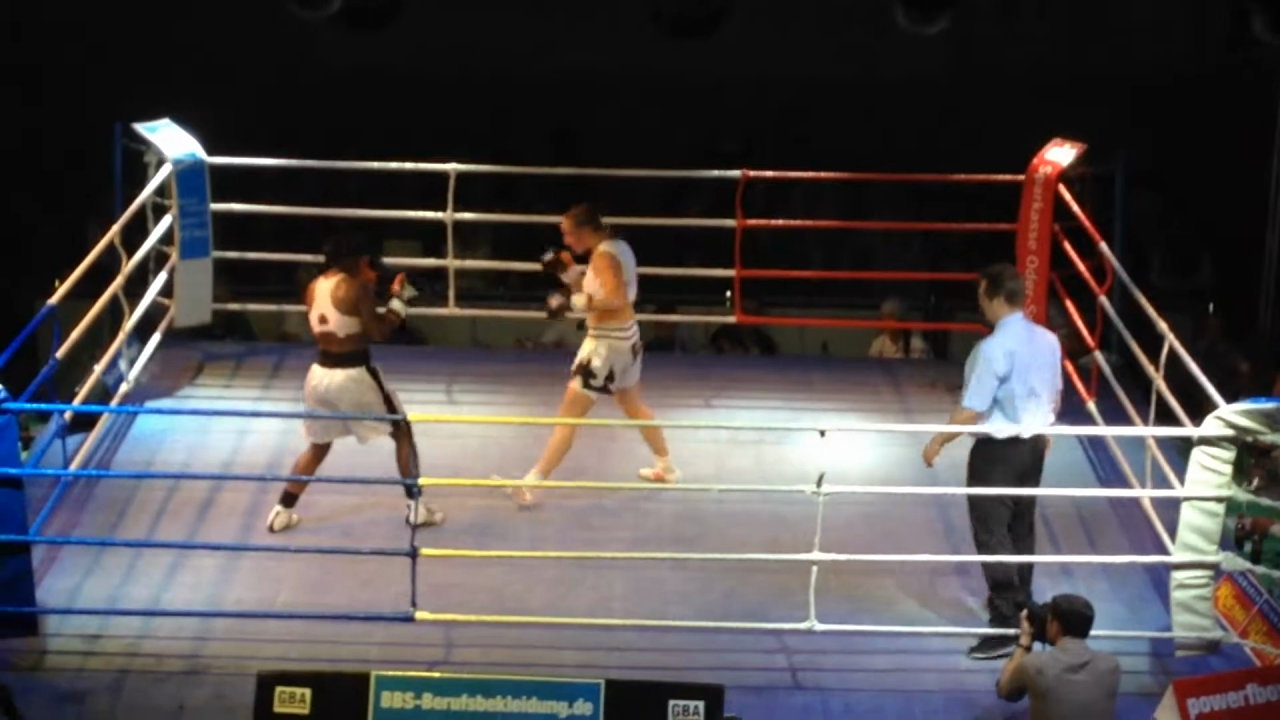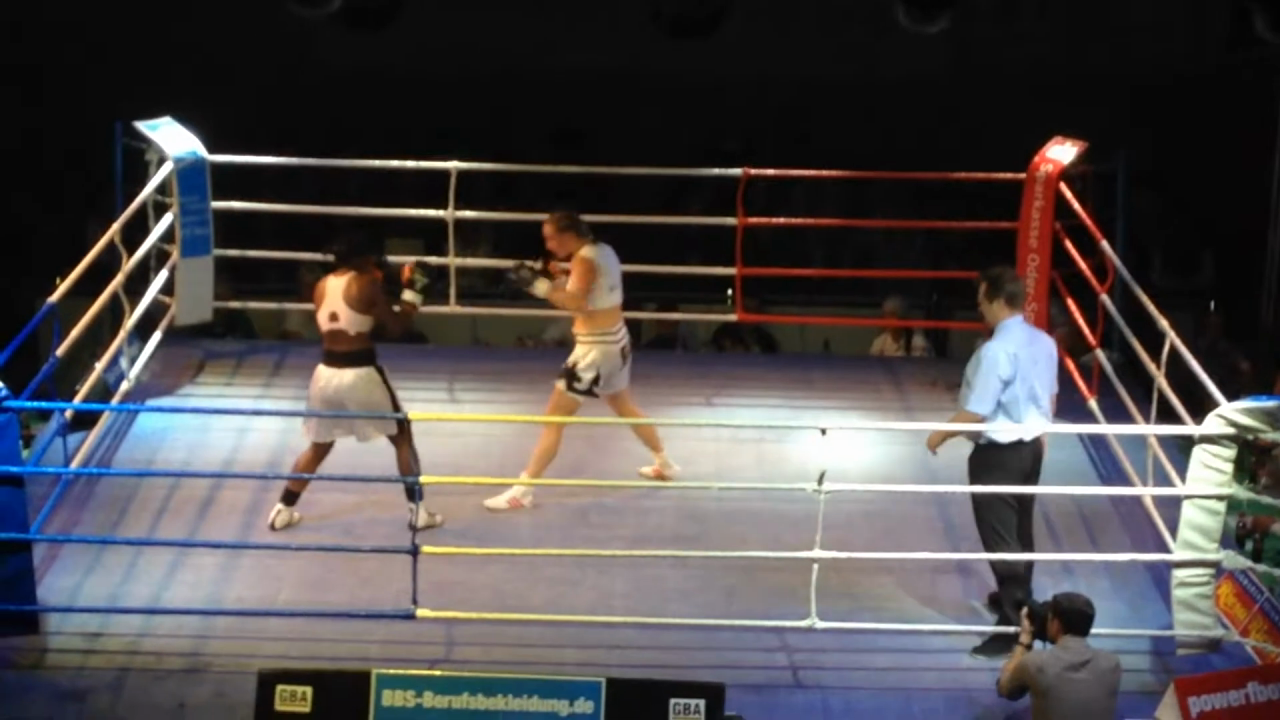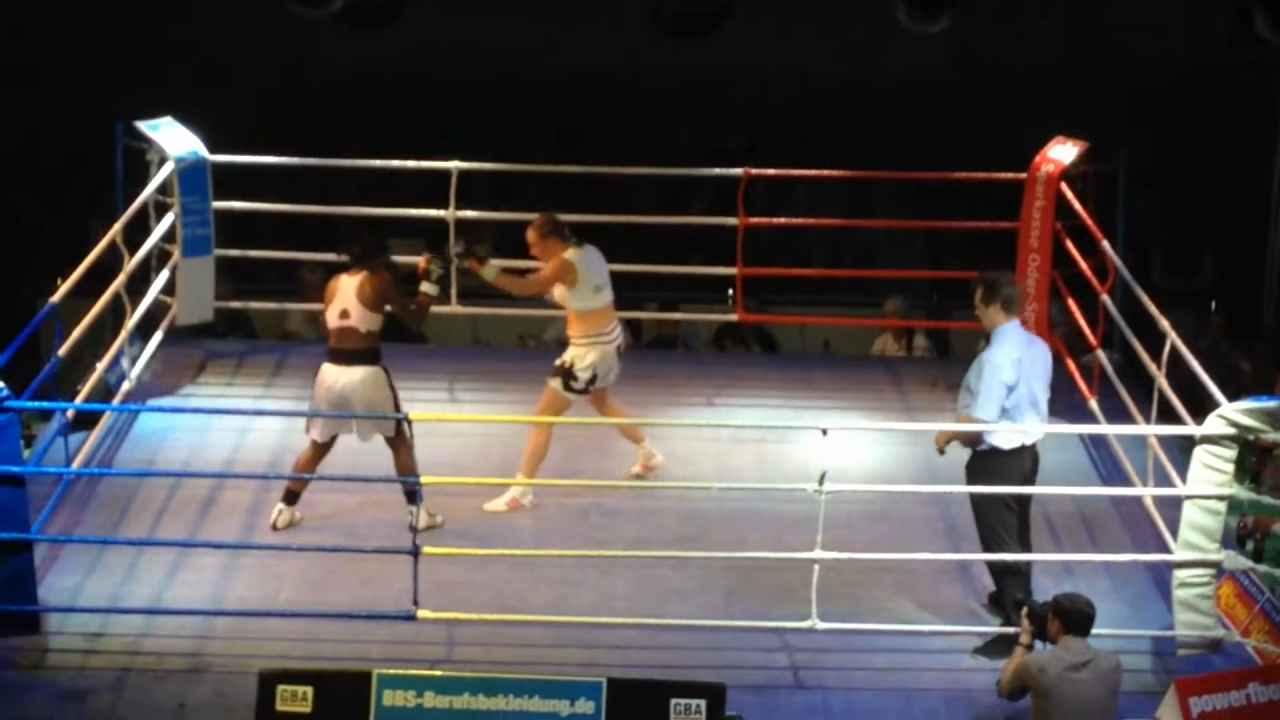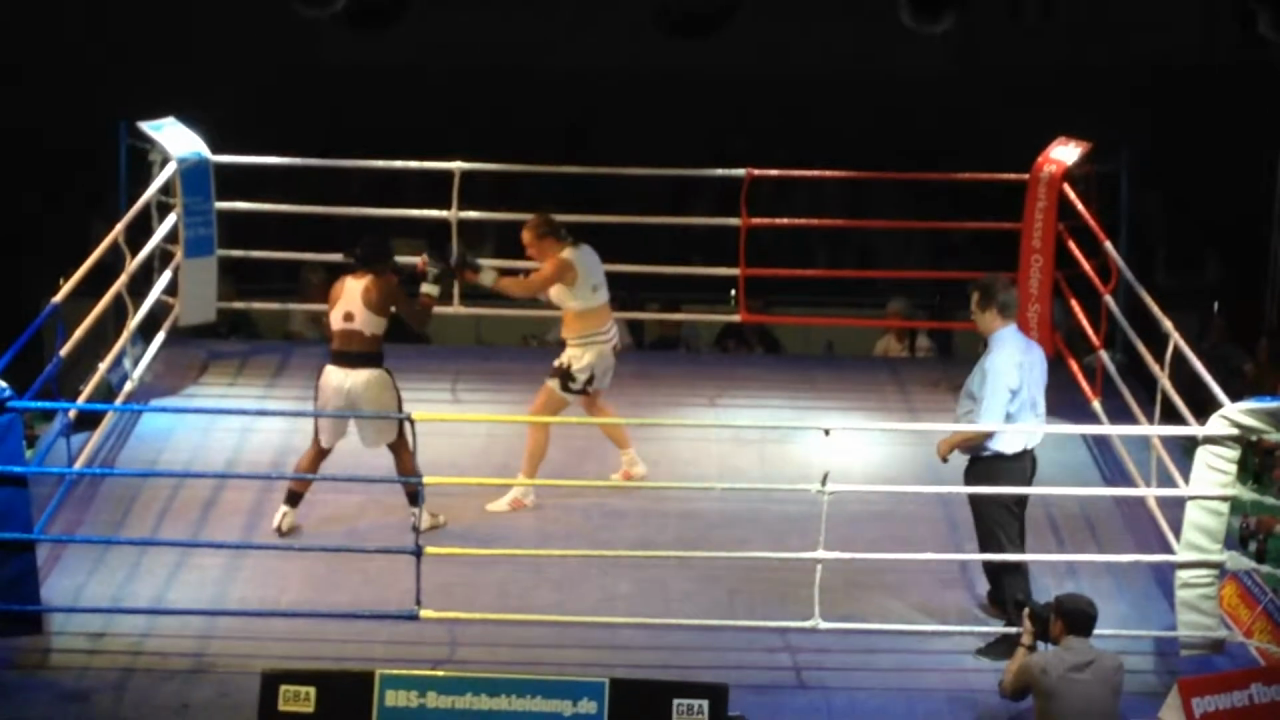
dt=0.1s
person 1, frame 1
left shoulder: (994, 347)
right shoulder: (1048, 340)
left elbow: (972, 409)
right elbow: (1055, 395)
left wrist: (938, 441)
left hip: (997, 451)
right hip: (1033, 445)
left knee: (992, 534)
right knee: (1021, 529)
left ankle: (1008, 623)
right ankle: (1017, 602)
person 1, frame 2
left shoulder: (996, 351)
right shoulder: (1045, 343)
left elbow: (975, 412)
right elbow: (1050, 397)
left wrist: (940, 435)
left hip: (998, 455)
right hip: (1031, 448)
left knee: (1000, 538)
right knee: (1020, 530)
left ankle: (1014, 625)
right ankle: (1017, 600)
person 1, frame 3
left shoulder: (997, 356)
right shoulder: (1038, 347)
left elbow: (981, 420)
left wrist: (947, 435)
left hip: (996, 461)
right hip: (1025, 452)
left knee: (1000, 542)
right knee: (1015, 535)
left ankle: (1017, 630)
right ankle: (1012, 601)
person 1, frame 4
left shoulder: (999, 360)
right shoulder: (1032, 350)
left elbow: (985, 425)
left wrist: (950, 442)
left hip: (996, 466)
right hip: (1023, 457)
left knee: (1000, 545)
right knee: (1010, 539)
left ankle: (1020, 631)
right ankle: (1008, 601)
person 2, frame 1
left shoulder: (605, 256)
right shoulder: (618, 247)
left elbow: (614, 299)
left wrist: (572, 301)
right wrist: (568, 270)
left hip: (605, 345)
right hip: (626, 340)
left knee: (568, 417)
right knee: (633, 407)
left ankle: (529, 486)
right ankle: (665, 468)
person 2, frame 2
left shoulder: (583, 260)
right shoulder: (602, 251)
left elbow: (576, 303)
left wrist: (536, 284)
right wrist: (552, 280)
left hip: (595, 349)
right hip: (616, 343)
left knee: (553, 419)
right knee: (624, 407)
left ankle: (521, 492)
right ankle: (664, 464)
person 2, frame 3
left shoulder: (564, 264)
right shoulder: (588, 252)
left elbow: (526, 287)
left wrist: (482, 266)
right wrist: (547, 289)
left hip: (589, 350)
right hip: (609, 341)
left knee: (543, 416)
right knee: (604, 403)
left ankle: (521, 492)
right ankle: (647, 456)
person 2, frame 4
left shoulder: (562, 263)
right shoulder: (584, 252)
left elbow: (524, 289)
left wrist: (479, 274)
right wrist: (542, 288)
left hip: (585, 350)
right hip: (605, 341)
left knee: (538, 416)
right knee: (593, 404)
left ankle: (523, 492)
right ankle: (632, 463)
person 3, frame 1
left shoulder: (314, 286)
right shoulder: (356, 287)
right elbow: (379, 333)
right wrist: (399, 300)
left hip: (321, 374)
right hip: (354, 374)
left knee: (317, 446)
right knee: (402, 434)
left ankle: (281, 512)
right ankle: (417, 508)
person 3, frame 2
left shoulder: (322, 285)
right shoulder: (367, 284)
right elbow: (397, 327)
right wrist: (412, 290)
left hip: (327, 373)
right hip: (361, 374)
left knee: (319, 446)
right knee: (402, 438)
left ankle: (283, 511)
right ankle: (417, 511)
person 3, frame 3
left shoulder: (333, 283)
right shoulder: (380, 283)
right elbow: (414, 318)
right wrist: (429, 281)
left hip: (331, 372)
right hip: (366, 374)
left knee: (319, 444)
right knee: (399, 441)
left ankle: (285, 510)
right ankle: (417, 513)
person 3, frame 4
left shoulder: (338, 286)
right shoulder: (385, 286)
right elbow: (419, 319)
right wrist: (429, 282)
left hip: (334, 374)
right hip: (370, 376)
left knee: (319, 447)
right knee: (399, 444)
left ankle: (287, 513)
right ankle: (419, 514)
